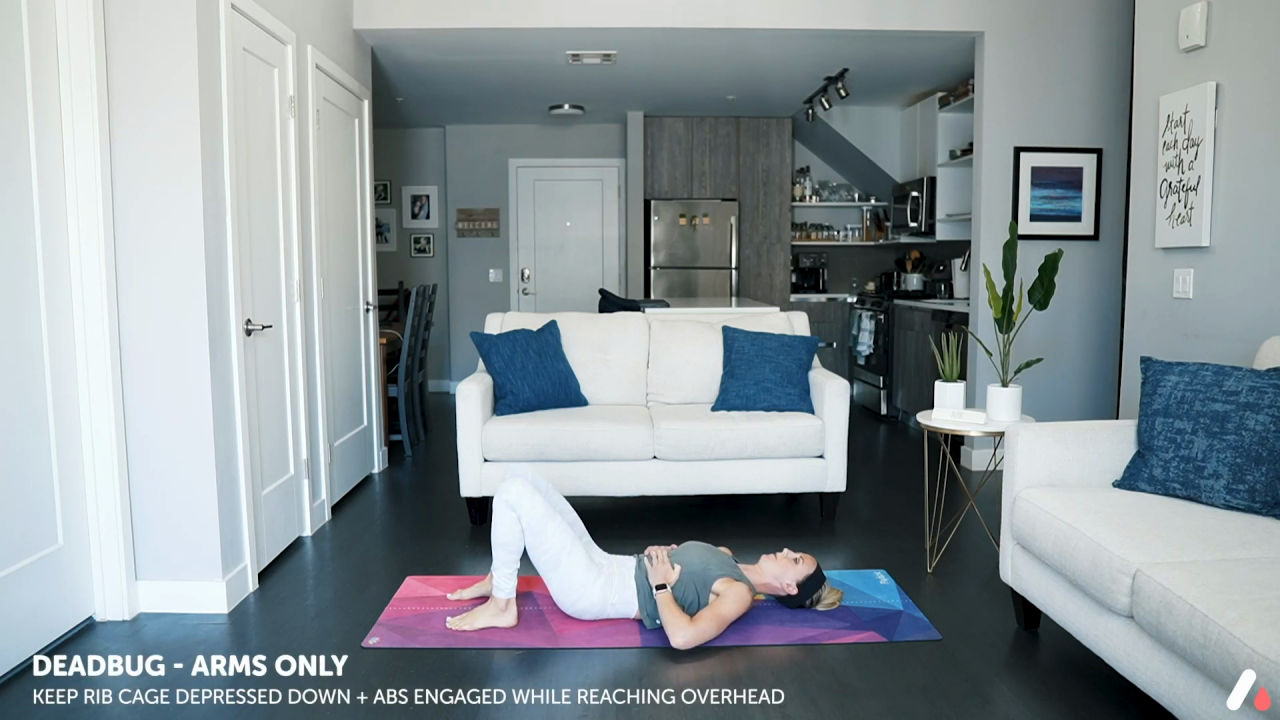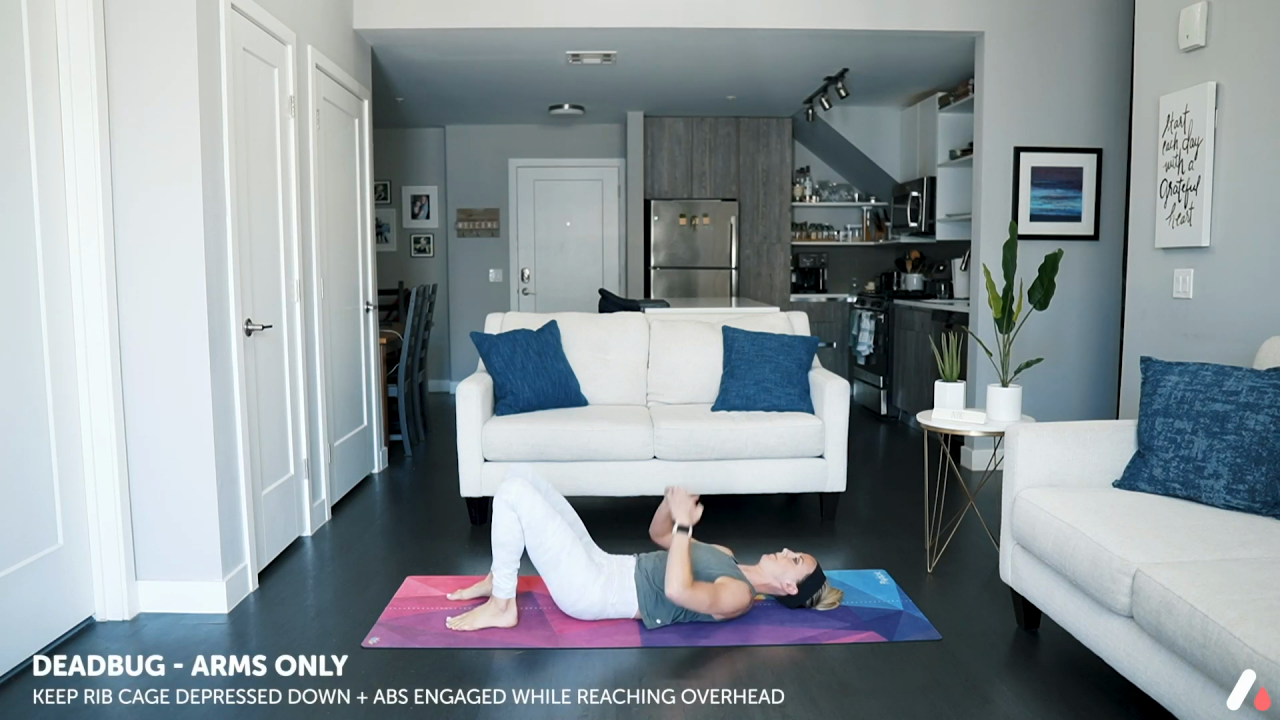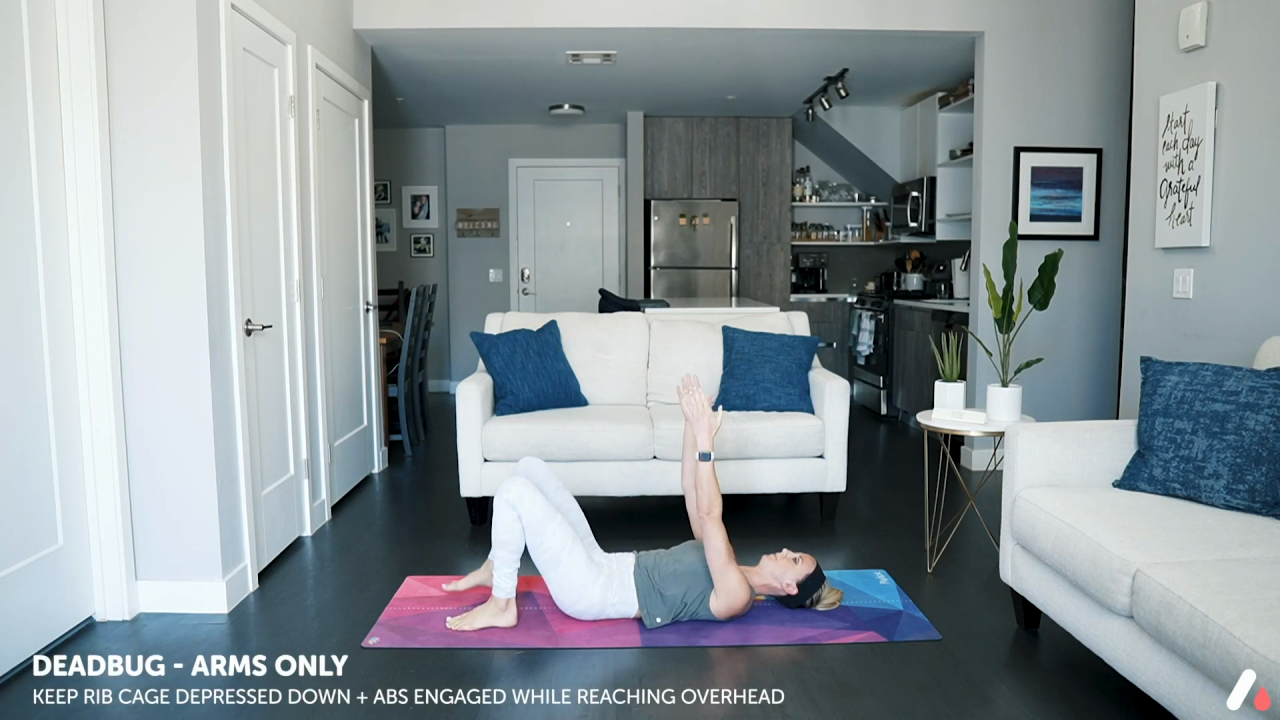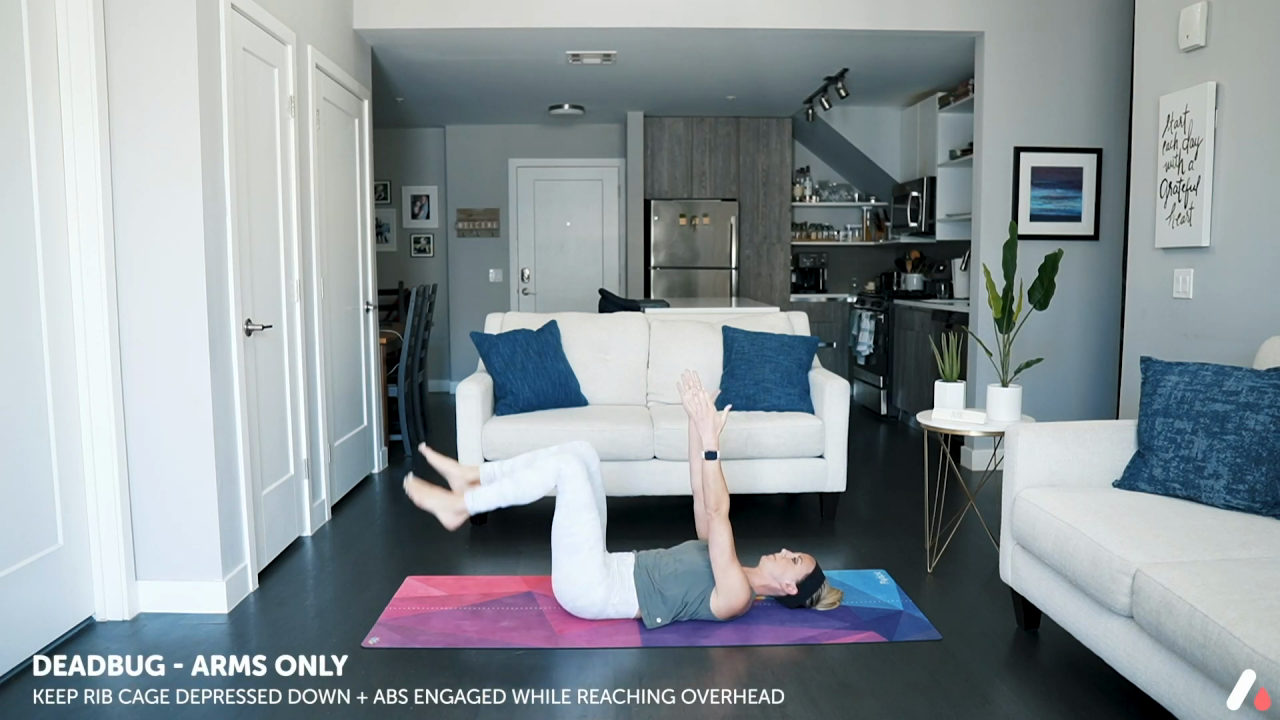
dt=0.5s
person 1, frame 1
left shoulder: (739, 594)
right shoulder: (730, 565)
left elbow: (682, 637)
left wrist: (661, 584)
right wrist: (664, 555)
left hip: (588, 590)
right hip: (601, 567)
left knee: (514, 492)
right knee: (522, 474)
left ankle: (502, 606)
right ankle: (498, 579)
person 1, frame 2
left shoulder: (738, 595)
right shoulder: (729, 559)
left elbow: (677, 591)
right elbow: (659, 533)
left wrist: (682, 522)
right wrist: (672, 506)
left hip: (590, 591)
right hip: (602, 567)
left knee: (513, 492)
right knee: (522, 474)
left ankle: (501, 606)
right ankle: (497, 579)
person 1, frame 3
left shoulder: (736, 595)
right shoulder: (728, 565)
left elbow: (710, 516)
right elbow: (693, 496)
left wrist: (705, 441)
right wrist: (692, 424)
left hip: (588, 591)
right hip: (600, 571)
left knee: (514, 491)
right knee: (529, 469)
left ankle: (500, 606)
right ankle: (495, 569)
person 1, frame 4
left shoulder: (736, 595)
right shoulder: (725, 567)
left elbow: (717, 512)
right elbow: (702, 494)
left wrist: (711, 440)
right wrist: (696, 422)
left hip: (588, 589)
right hip: (600, 574)
left knee: (565, 465)
right knee: (579, 453)
left ankle: (462, 504)
right ankle: (471, 478)
